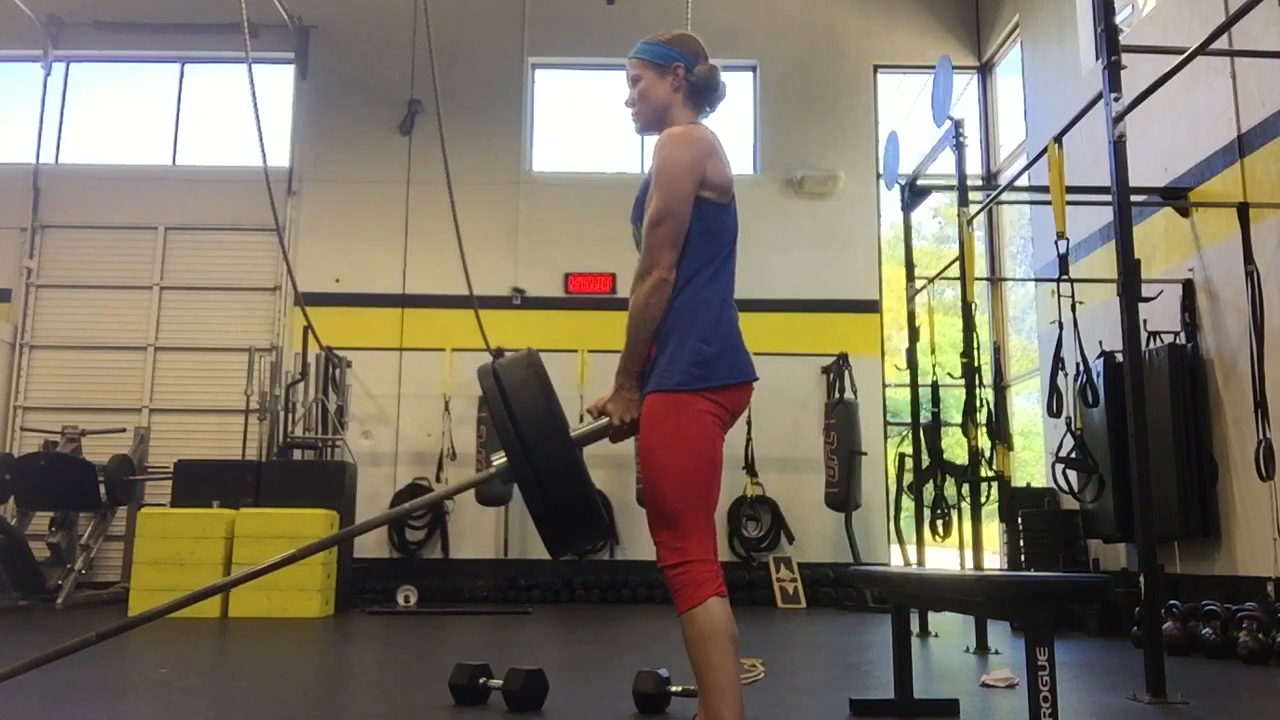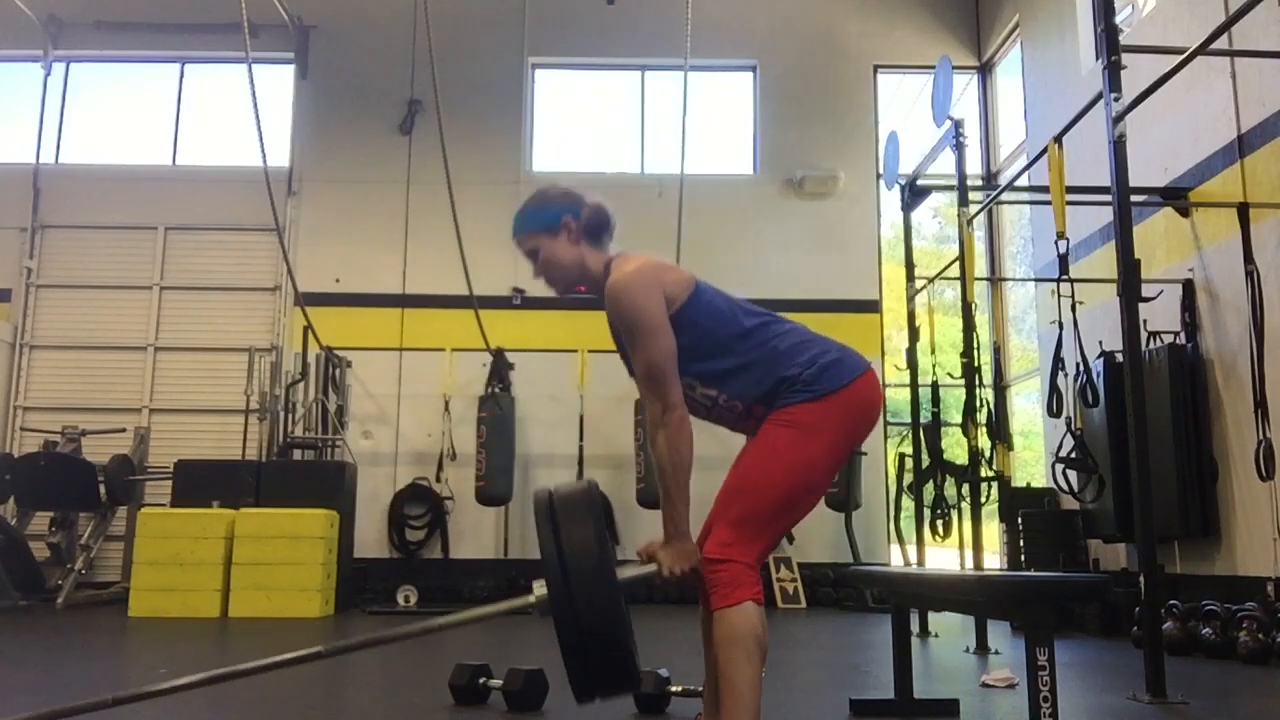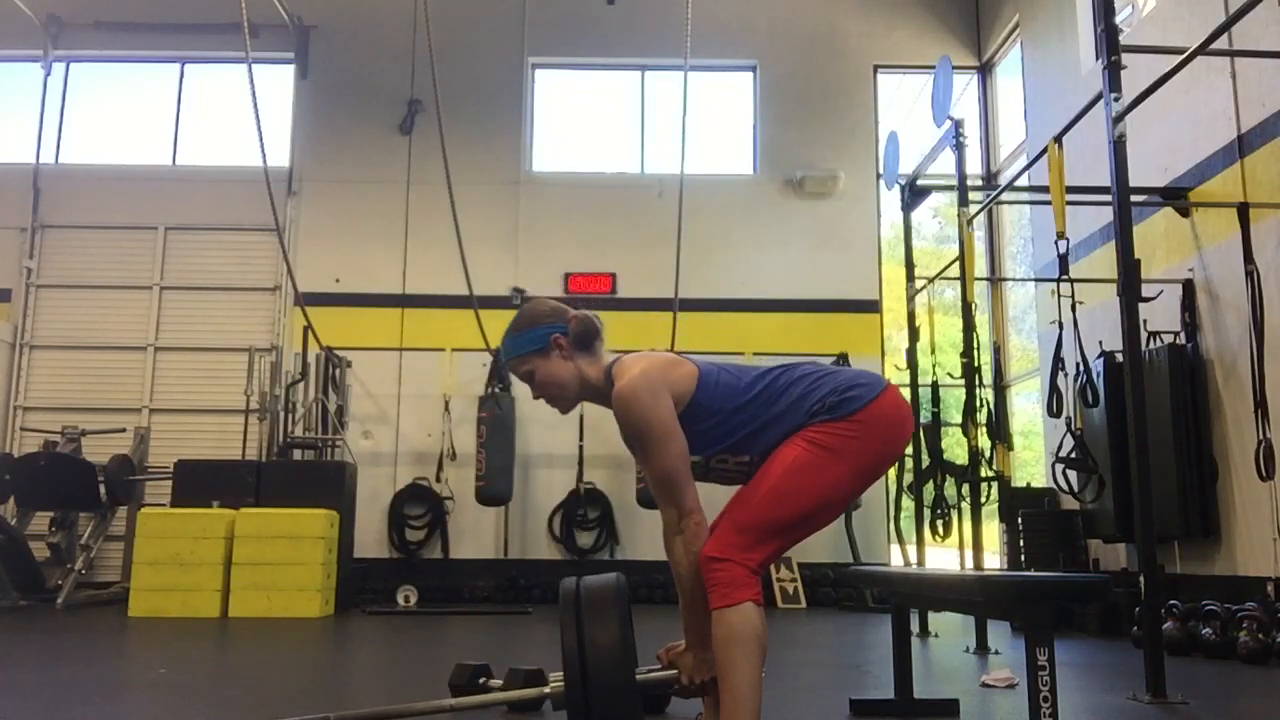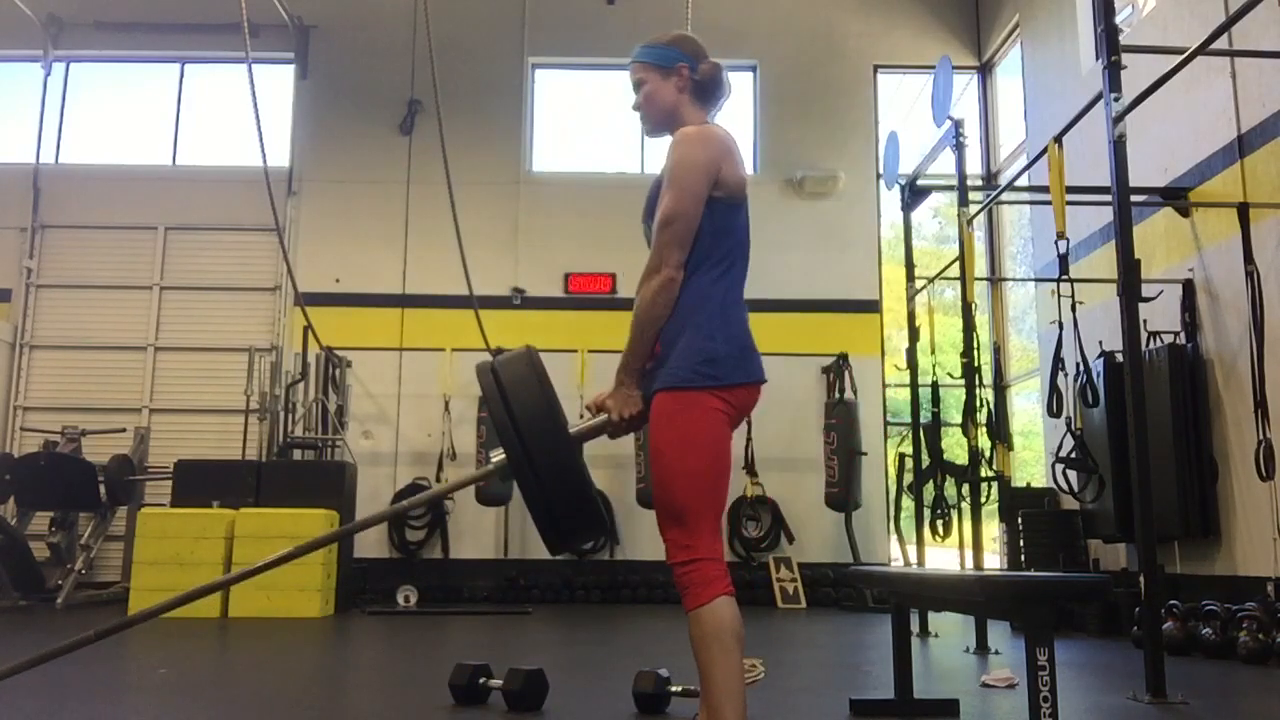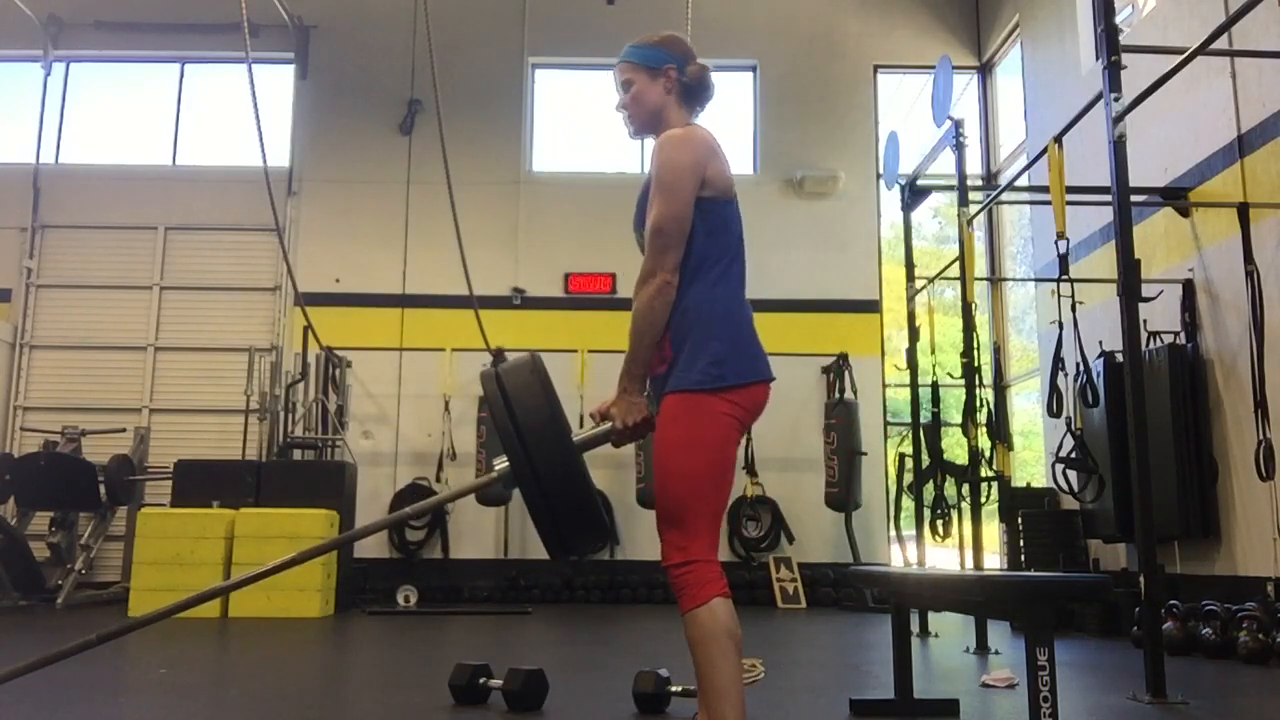
dt=1s
person 1, frame 1
left shoulder: (683, 142)
right shoulder: (693, 151)
left elbow: (657, 274)
left wrist: (624, 386)
right wrist: (637, 386)
left hip: (689, 375)
right hip: (699, 373)
left knee: (687, 560)
right knee: (688, 557)
person 1, frame 2
left shoulder: (630, 281)
right shoulder: (626, 291)
left elbow: (671, 415)
right elbow: (663, 416)
left wrist: (676, 538)
right wrist: (677, 538)
left hip: (826, 394)
right hip: (814, 401)
left knee: (728, 560)
right knee: (718, 561)
person 1, frame 3
left shoulder: (635, 388)
right shoulder: (630, 395)
left elbow: (688, 520)
right elbow: (677, 521)
left wrist: (699, 645)
right wrist: (698, 640)
left hip: (859, 415)
right hip: (850, 420)
left knee: (728, 561)
right knee: (725, 557)
person 1, frame 4
left shoulder: (697, 143)
right shoulder: (701, 152)
left elbow: (665, 273)
left wrist: (626, 383)
right wrist: (639, 383)
left hip: (699, 371)
right hip: (707, 369)
left knee: (694, 556)
right knee: (693, 552)
person 1, frame 5
left shoulder: (681, 144)
right shoulder: (688, 151)
left elbow: (660, 279)
left wrist: (628, 390)
right wrist: (641, 390)
left hip: (708, 374)
right hip: (710, 373)
left knee: (689, 560)
right knee: (690, 557)
